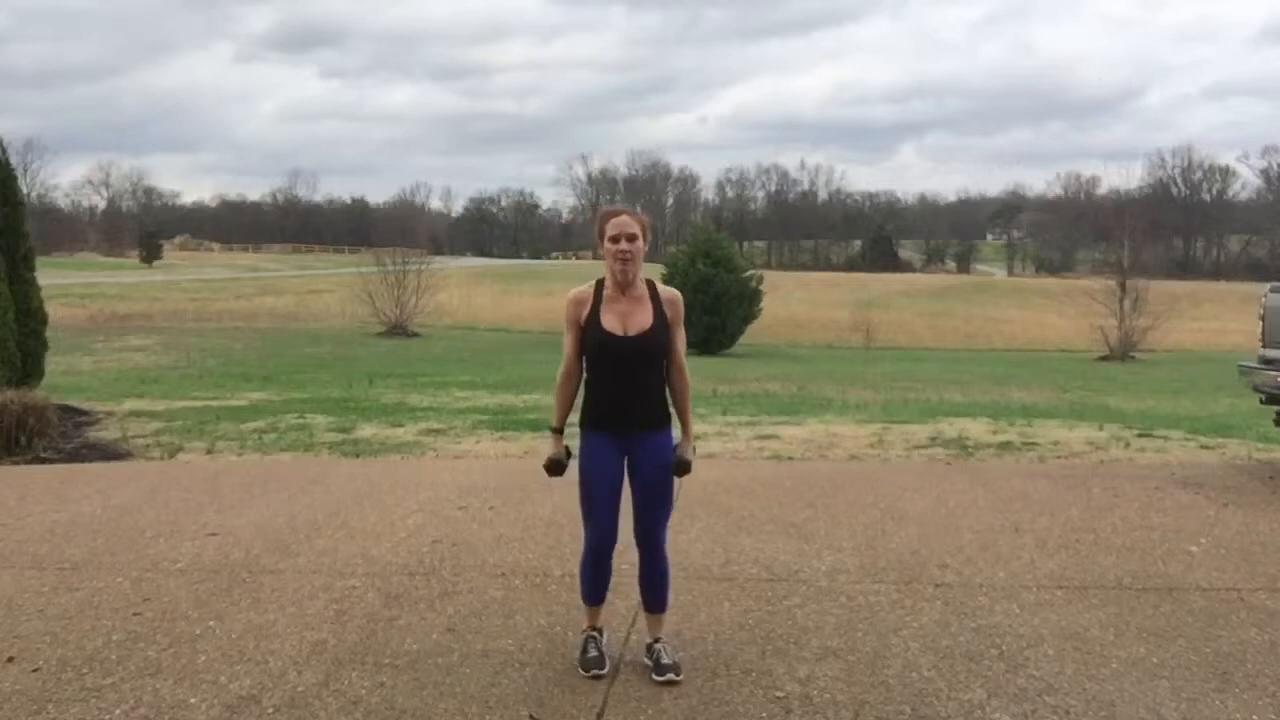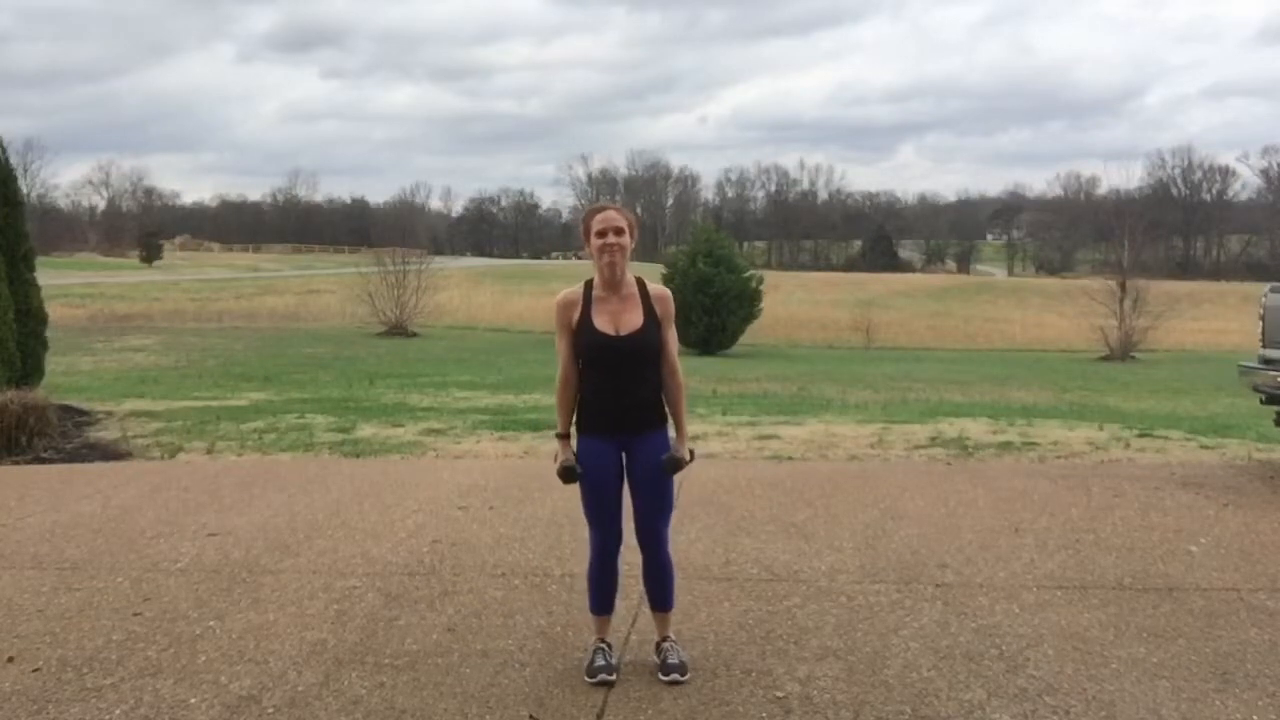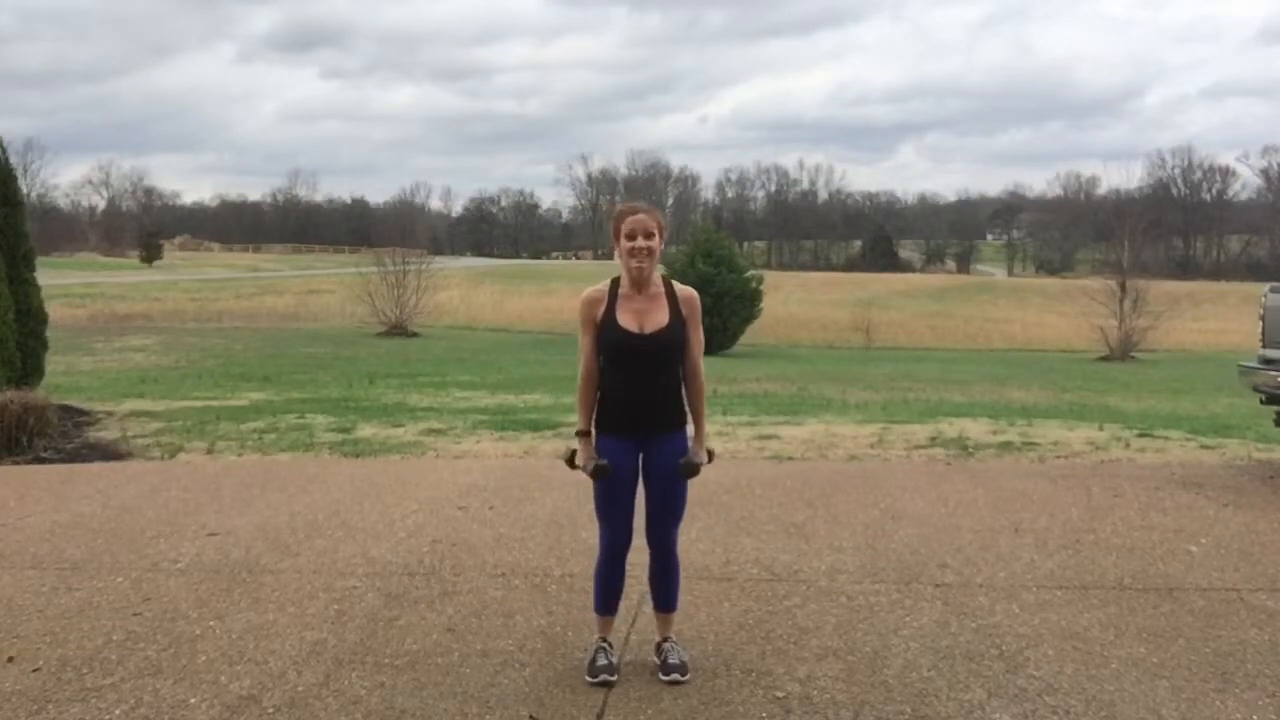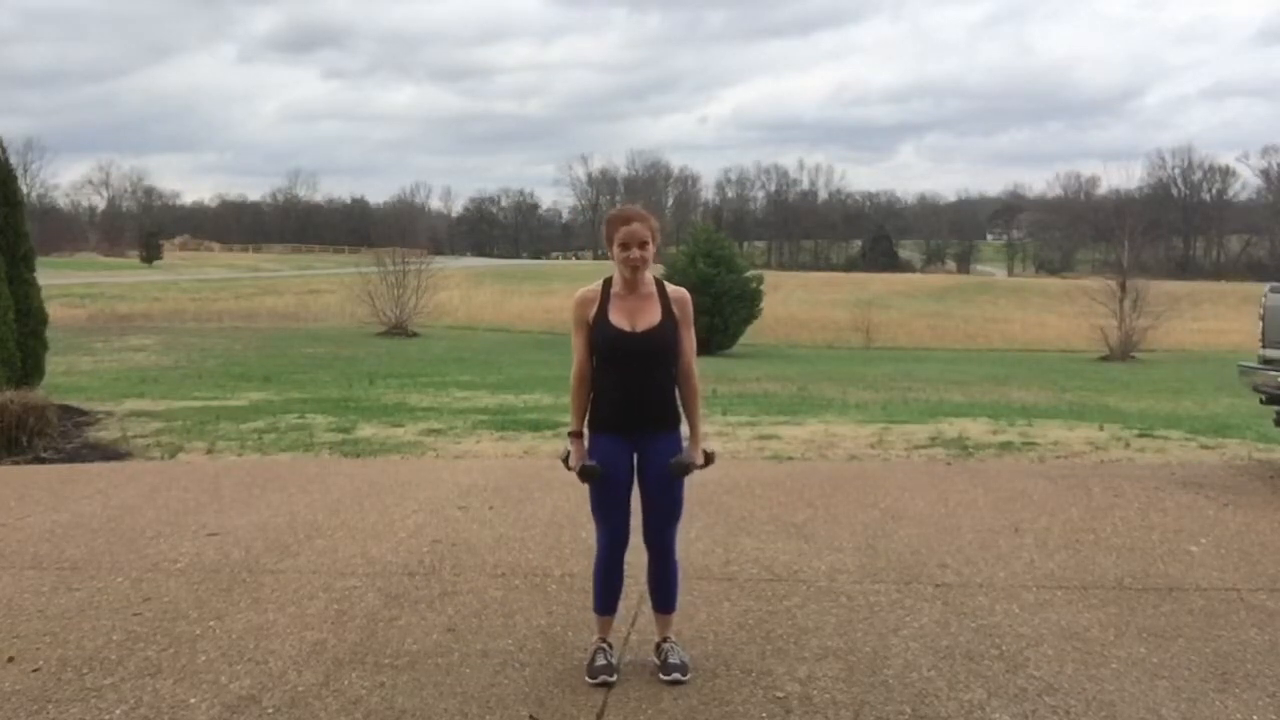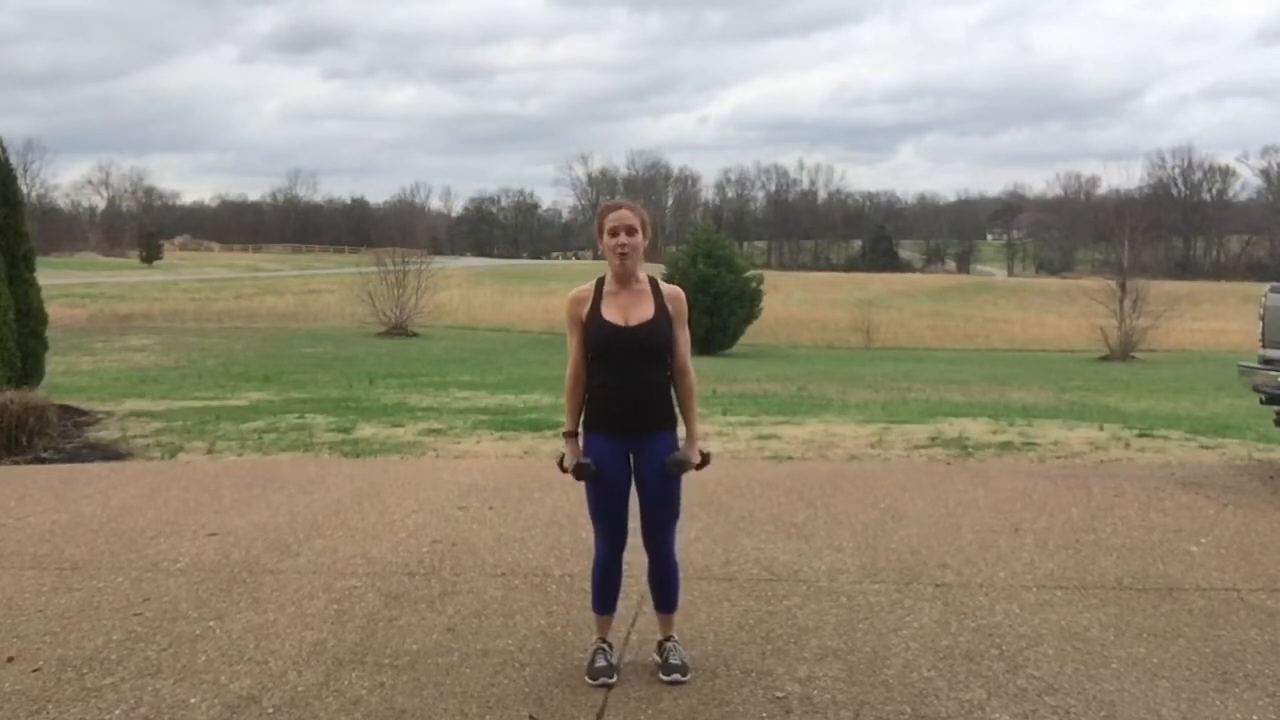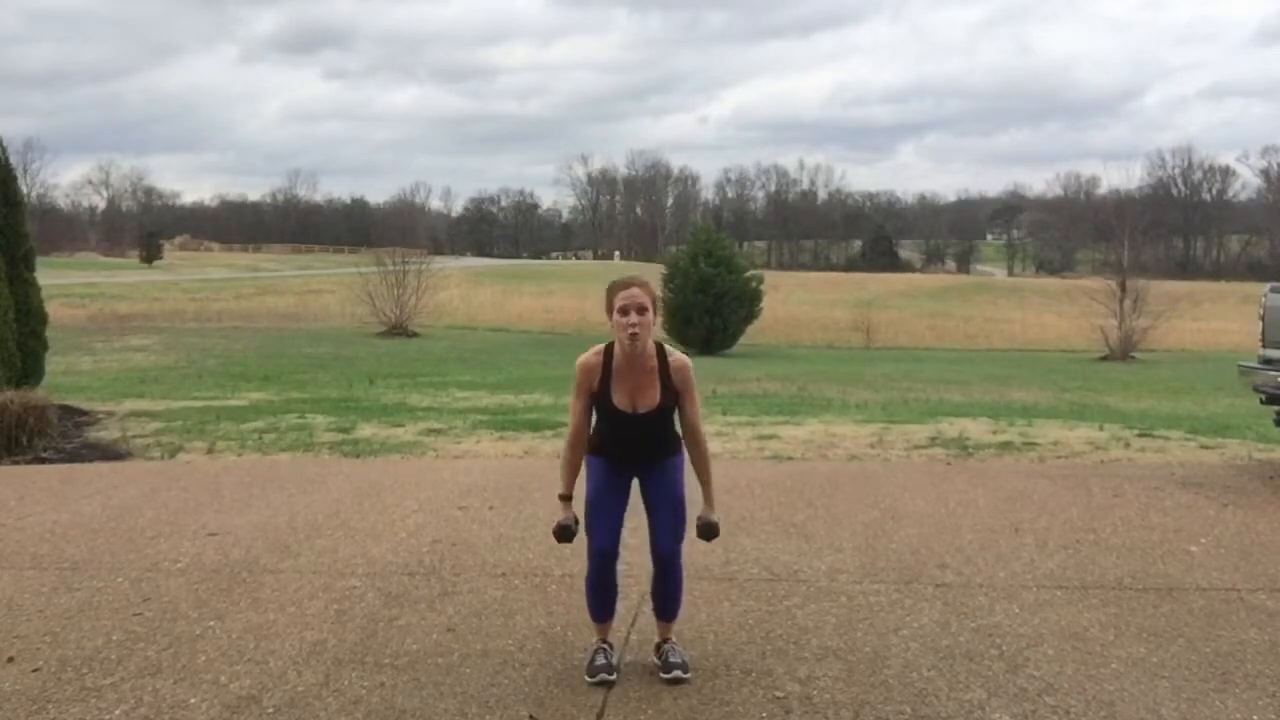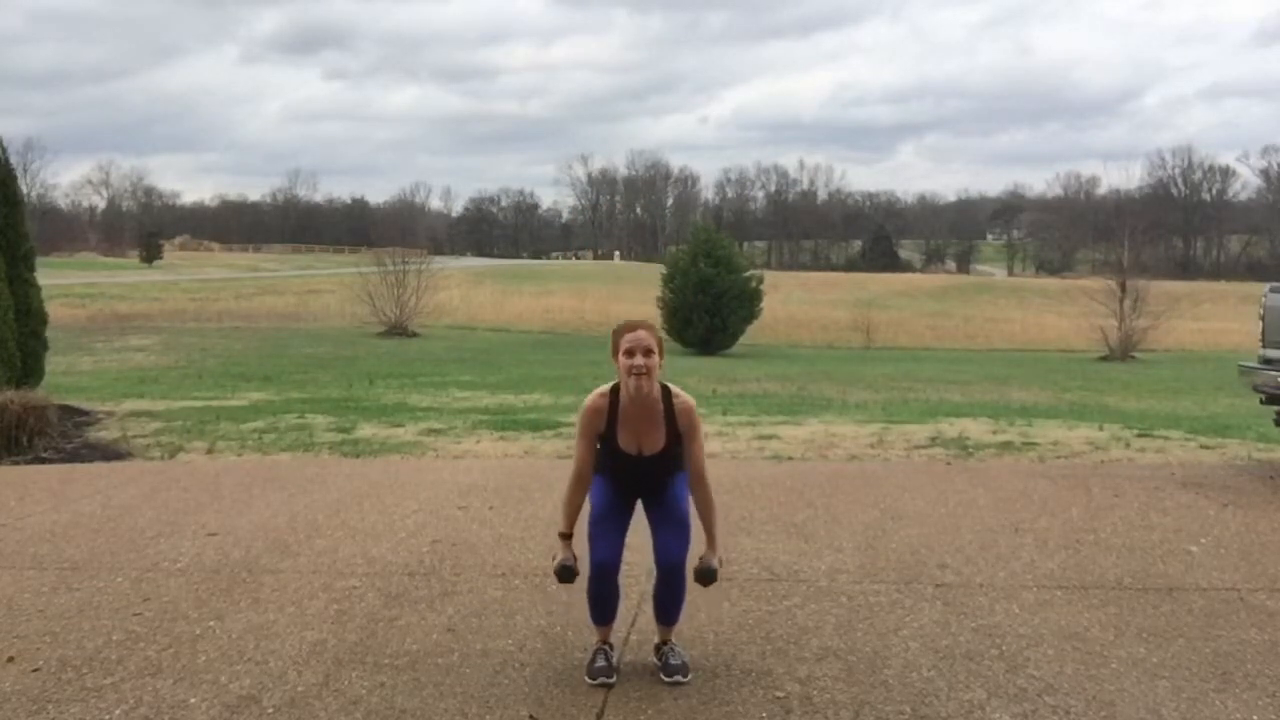
dt=0.7s
person 1, frame 1
left shoulder: (668, 300)
right shoulder: (581, 300)
left elbow: (678, 371)
right elbow: (570, 371)
left wrist: (687, 433)
right wrist: (557, 432)
left hip: (653, 434)
right hip: (600, 434)
left knee: (652, 540)
right knee: (599, 539)
left ankle: (657, 639)
right ankle: (592, 630)
person 1, frame 2
left shoulder: (659, 298)
right shoulder: (570, 303)
left elbow: (671, 370)
right elbow: (567, 377)
left wrist: (681, 434)
right wrist: (564, 439)
left hip: (650, 434)
right hip: (596, 438)
left knee: (655, 540)
right knee: (604, 542)
left ankle: (665, 639)
right ankle: (600, 643)
person 1, frame 3
left shoulder: (685, 299)
right shoulder: (596, 300)
left elbow: (694, 373)
right elbow: (589, 374)
left wrist: (700, 437)
right wrist: (584, 436)
left hip: (668, 435)
right hip: (614, 436)
left knee: (663, 540)
right knee: (614, 541)
left ankle: (666, 640)
right ankle: (602, 642)
person 1, frame 4
left shoulder: (677, 299)
right shoulder: (588, 300)
left elbow: (687, 373)
right elbow: (582, 374)
left wrist: (696, 438)
right wrist: (576, 438)
left hip: (662, 435)
right hip: (608, 435)
left knee: (662, 540)
right knee: (611, 540)
left ankle: (666, 640)
right ankle: (602, 641)
person 1, frame 5
left shoulder: (671, 297)
right shoulder: (582, 300)
left elbow: (683, 371)
right elbow: (576, 375)
left wrist: (692, 436)
right wrist: (571, 438)
left hip: (658, 434)
right hip: (603, 436)
left knee: (660, 541)
right knee: (610, 542)
left ankle: (668, 640)
right ankle: (602, 642)
person 1, frame 6
left shoulder: (678, 365)
right shoulder: (590, 365)
left elbow: (693, 435)
right elbow: (577, 436)
left wrist: (708, 500)
right wrist: (565, 499)
left hip: (661, 459)
right hip: (609, 460)
left knee: (667, 551)
right knee: (601, 551)
left ankle: (666, 641)
right ankle: (602, 644)
person 1, frame 7
left shoulder: (682, 406)
right shoulder: (597, 405)
left elbow: (698, 478)
right elbow: (581, 475)
left wrist: (711, 545)
right wrist: (565, 540)
left hip: (665, 482)
right hip: (613, 482)
left knee: (673, 564)
right knee: (603, 564)
left ankle: (666, 644)
right ankle: (603, 646)
